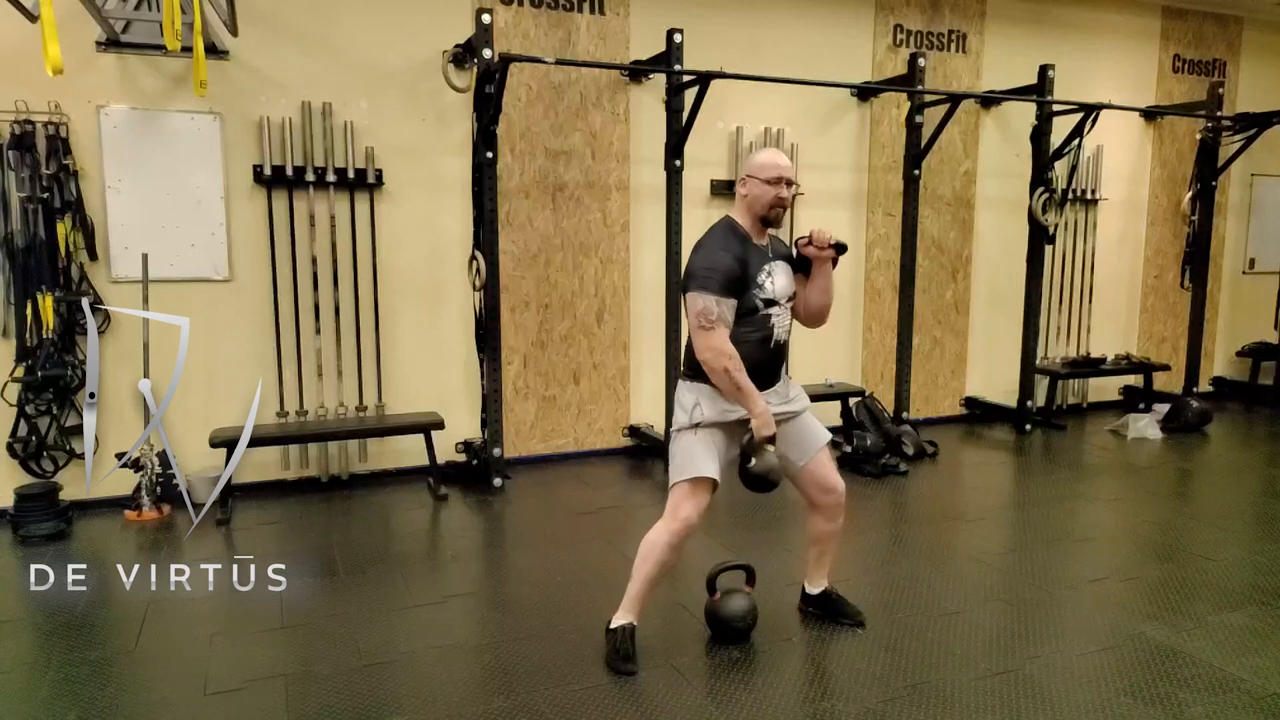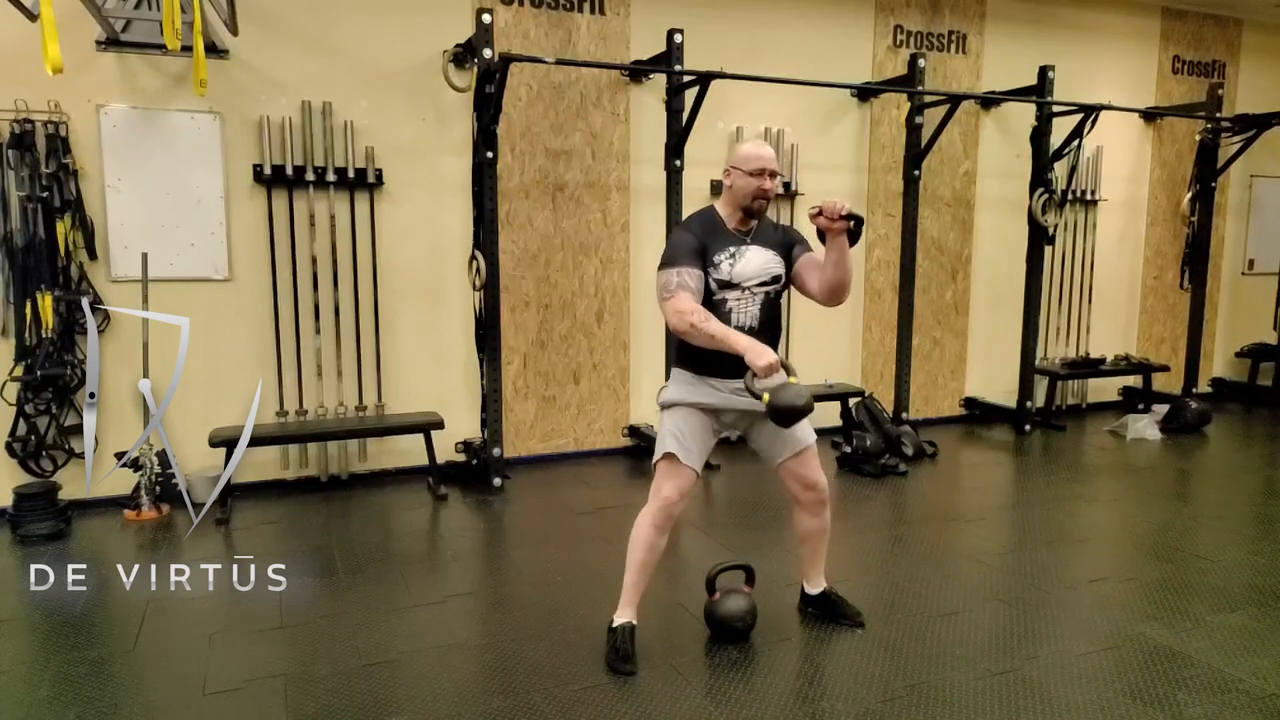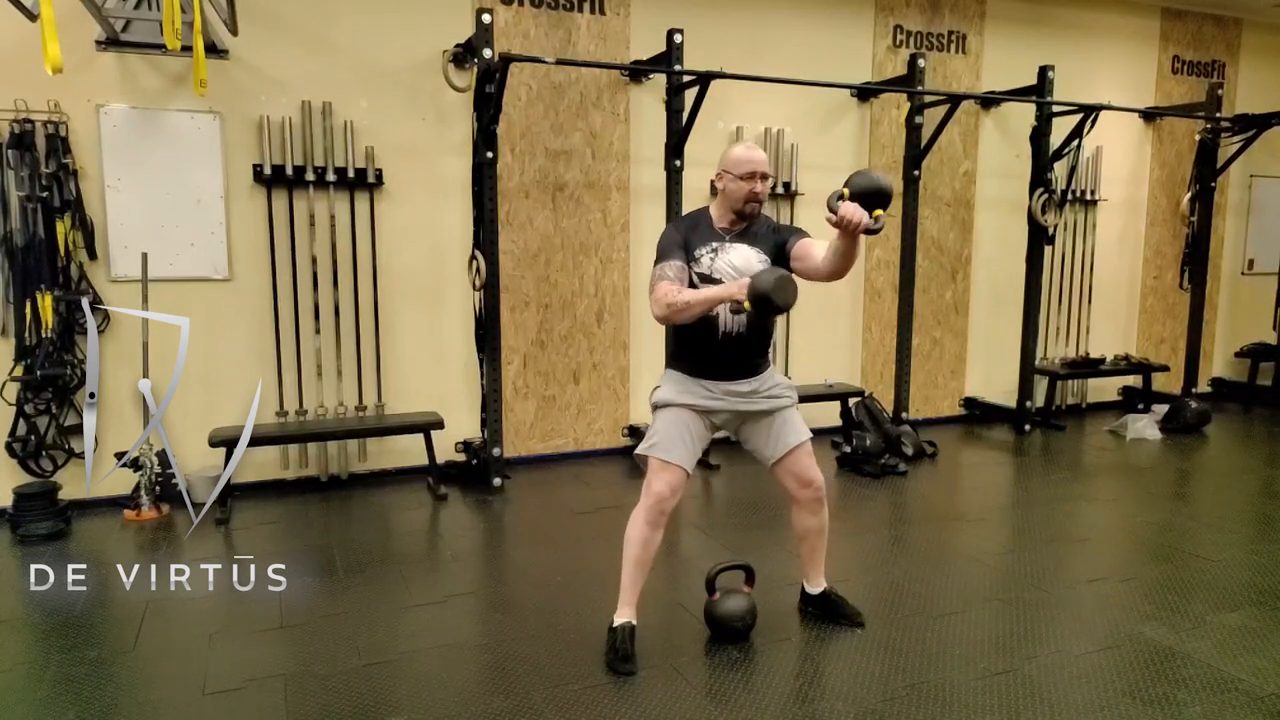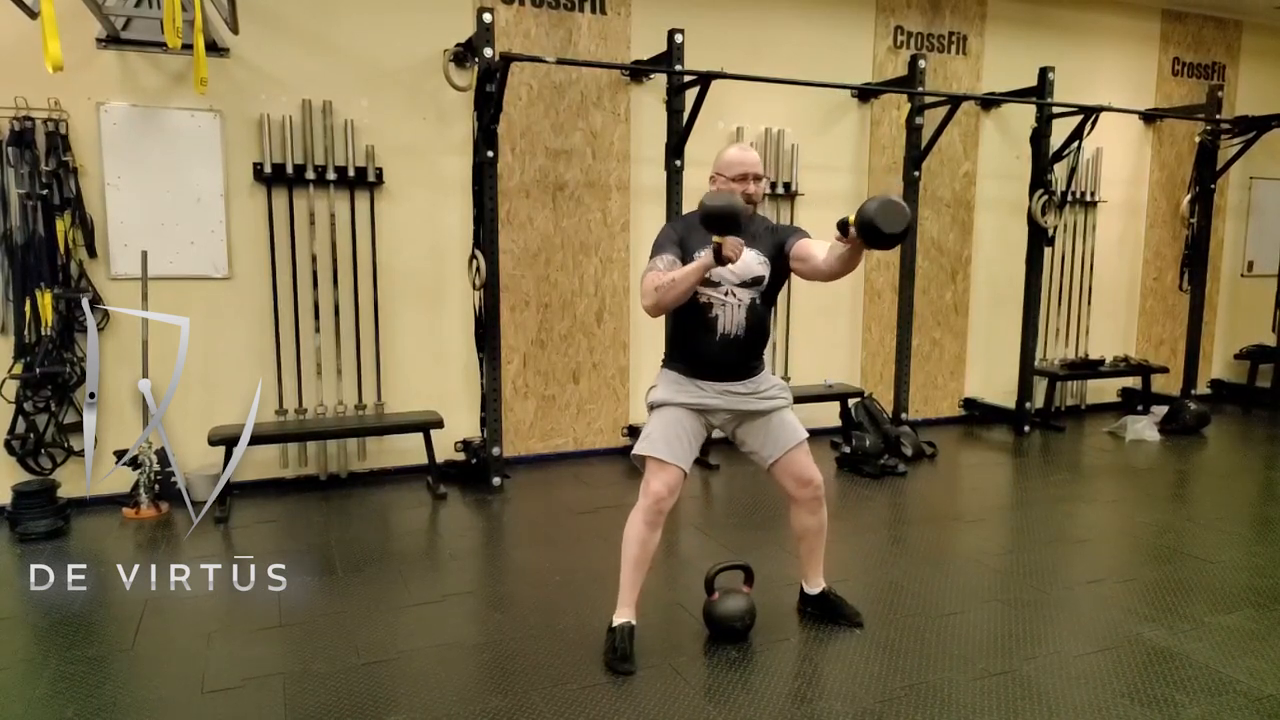
dt=1s
person 1, frame 1
left shoulder: (780, 250)
right shoulder: (718, 254)
left elbow: (813, 316)
right elbow: (711, 348)
left wrist: (822, 263)
right wrist: (753, 409)
left hip: (777, 391)
right hip: (713, 399)
left knee: (831, 493)
right knee: (682, 517)
left ankle: (816, 591)
right ankle: (623, 622)
person 1, frame 2
left shoulder: (783, 238)
right shoulder: (691, 236)
left elbow: (832, 294)
right elbow: (680, 315)
left wrist: (838, 237)
right wrist: (745, 345)
left hip: (766, 383)
right hip: (698, 385)
left knee: (814, 490)
right knee: (666, 500)
left ankle: (815, 592)
right ankle: (624, 621)
person 1, frame 3
left shoulder: (777, 236)
right shoulder: (683, 233)
left elbow: (829, 266)
right elbow: (663, 306)
left wrist: (849, 234)
right wrist: (727, 290)
left hip: (758, 384)
right hip: (690, 386)
left knee: (810, 487)
right knee: (658, 497)
left ankle: (815, 591)
right ankle: (623, 621)
person 1, frame 4
left shoulder: (776, 237)
right shoulder: (681, 232)
left elbow: (824, 263)
right elbow: (653, 300)
left wrist: (853, 247)
right wrist: (711, 259)
left hip: (753, 385)
right hip: (685, 385)
left knee: (809, 486)
right knee: (655, 496)
left ankle: (814, 592)
right ankle: (623, 621)
